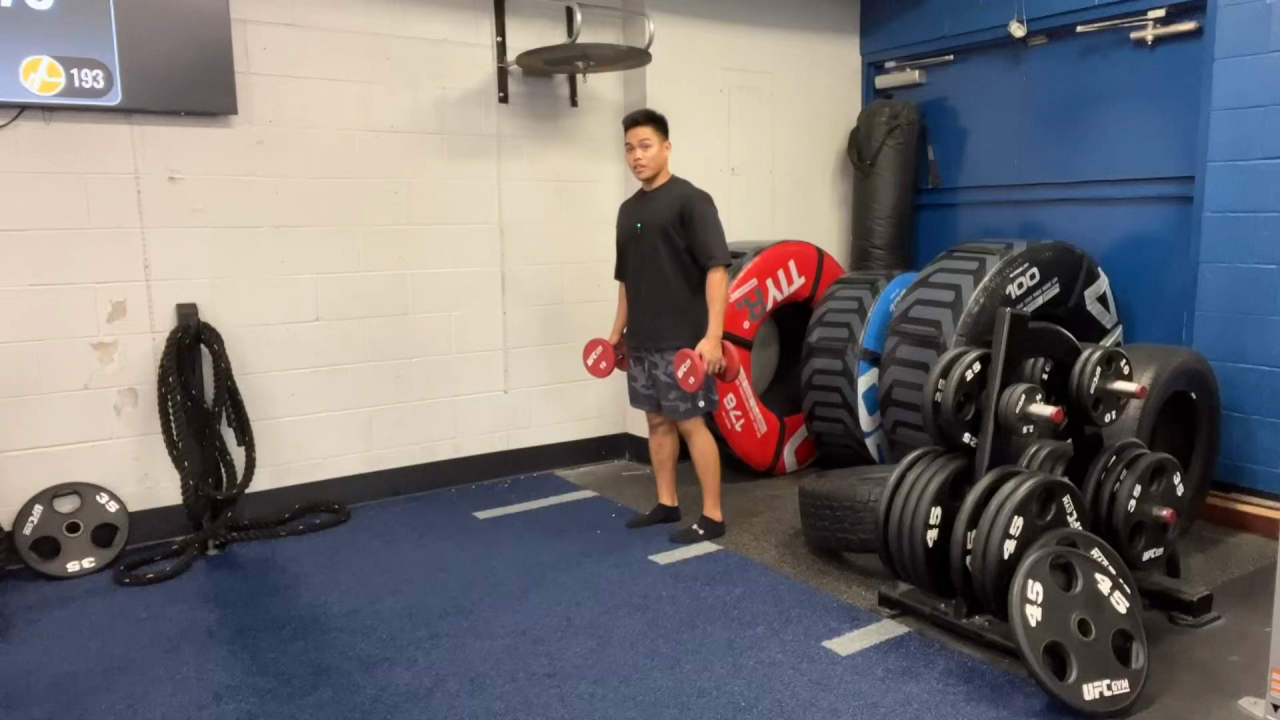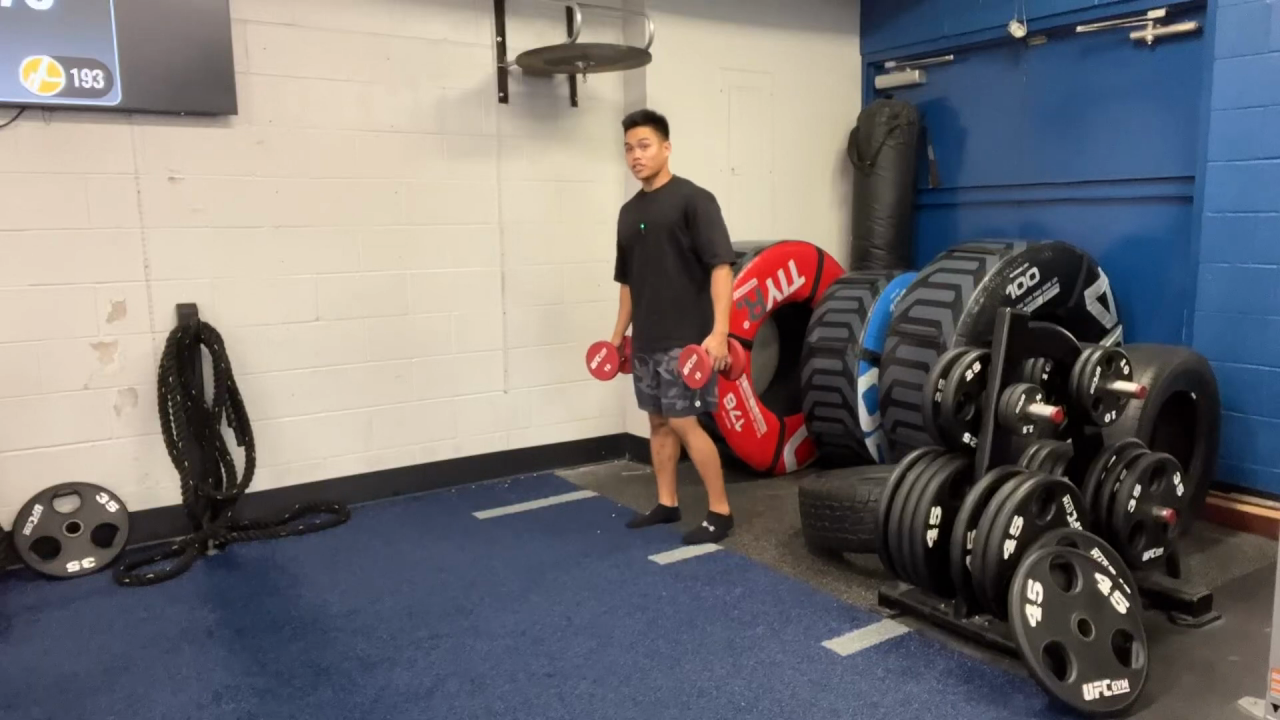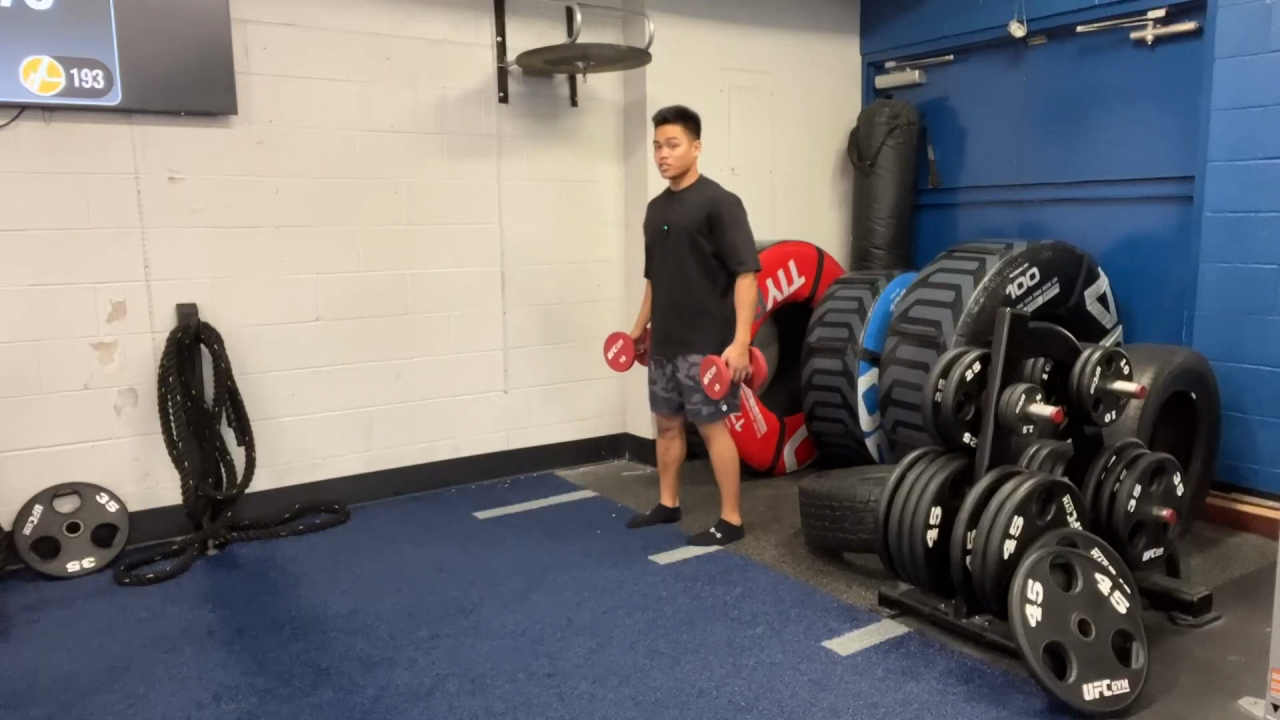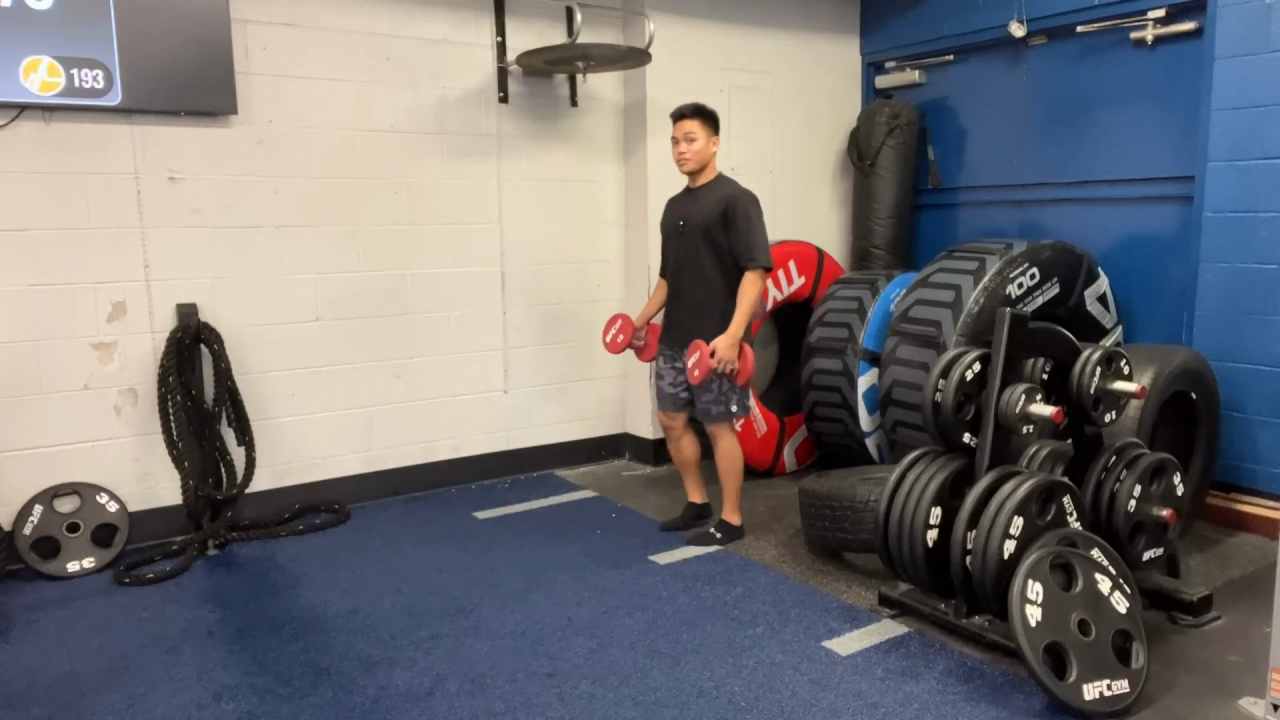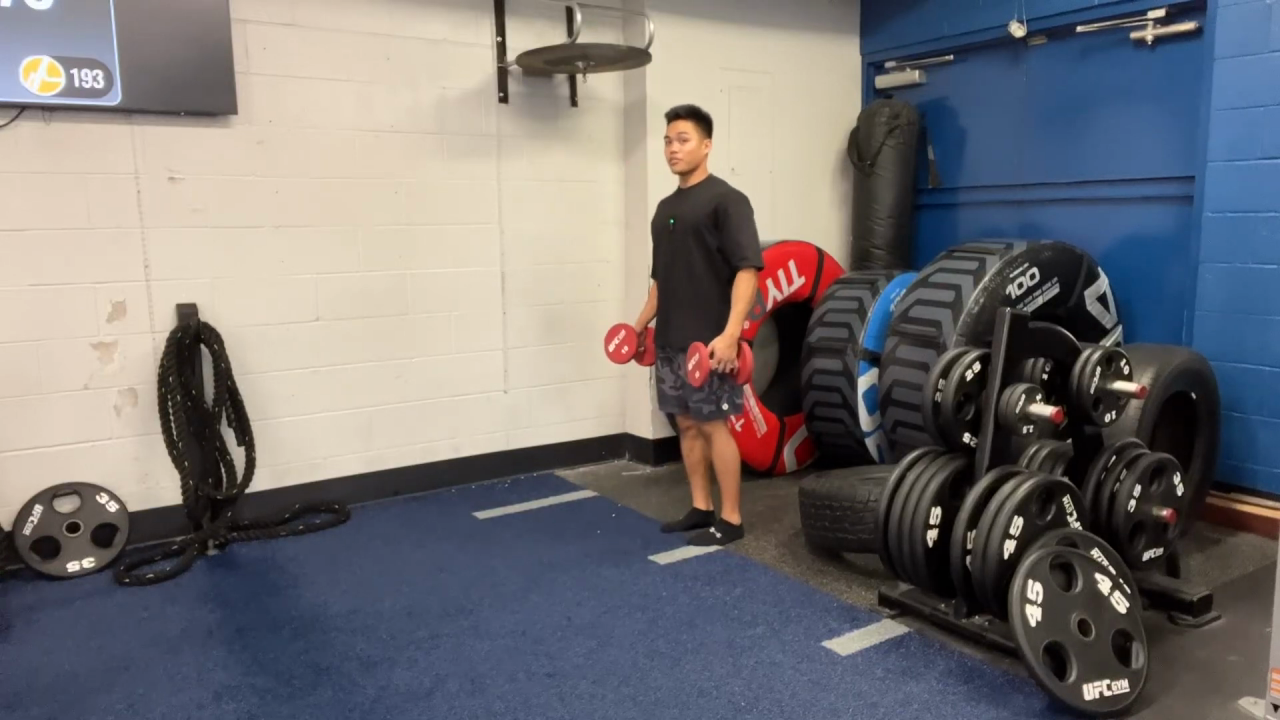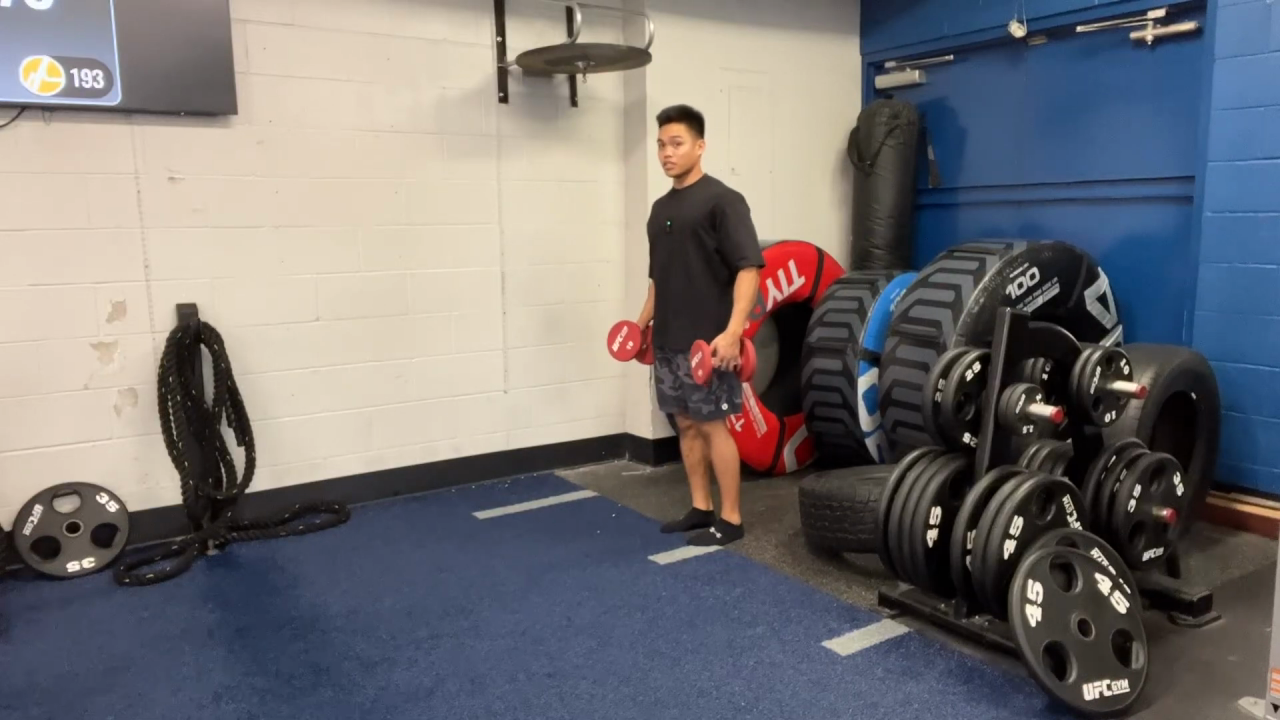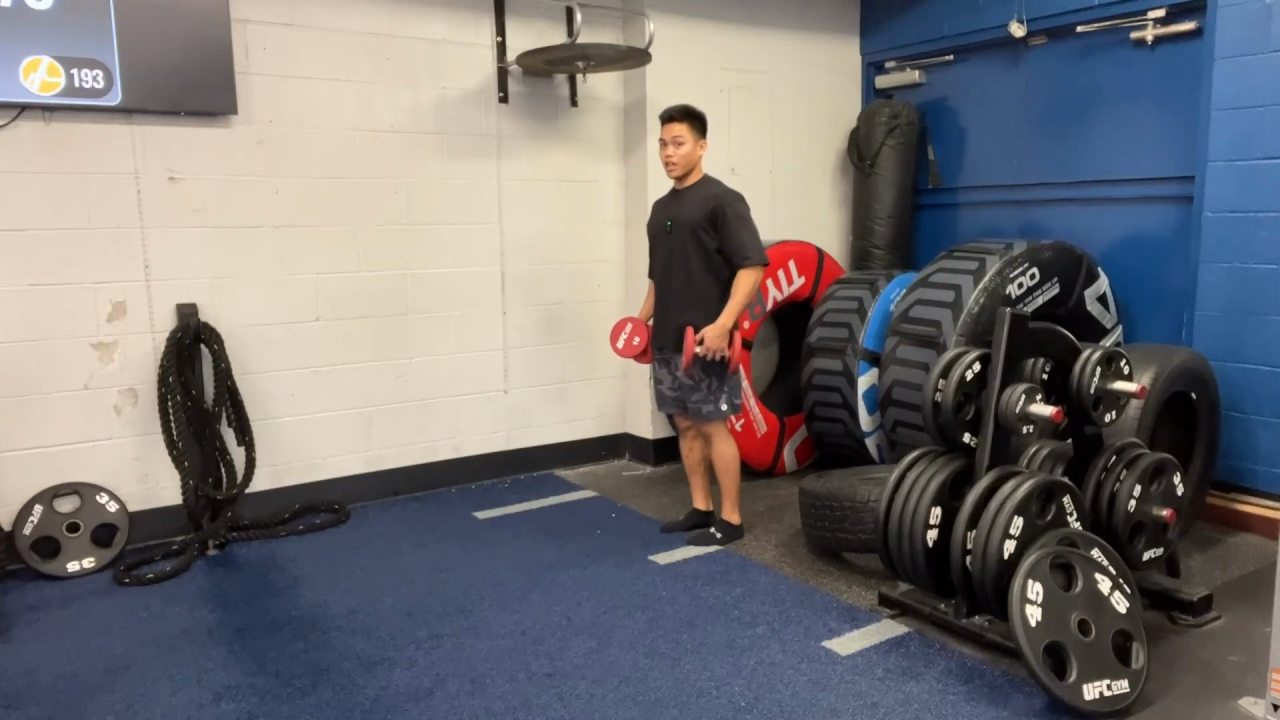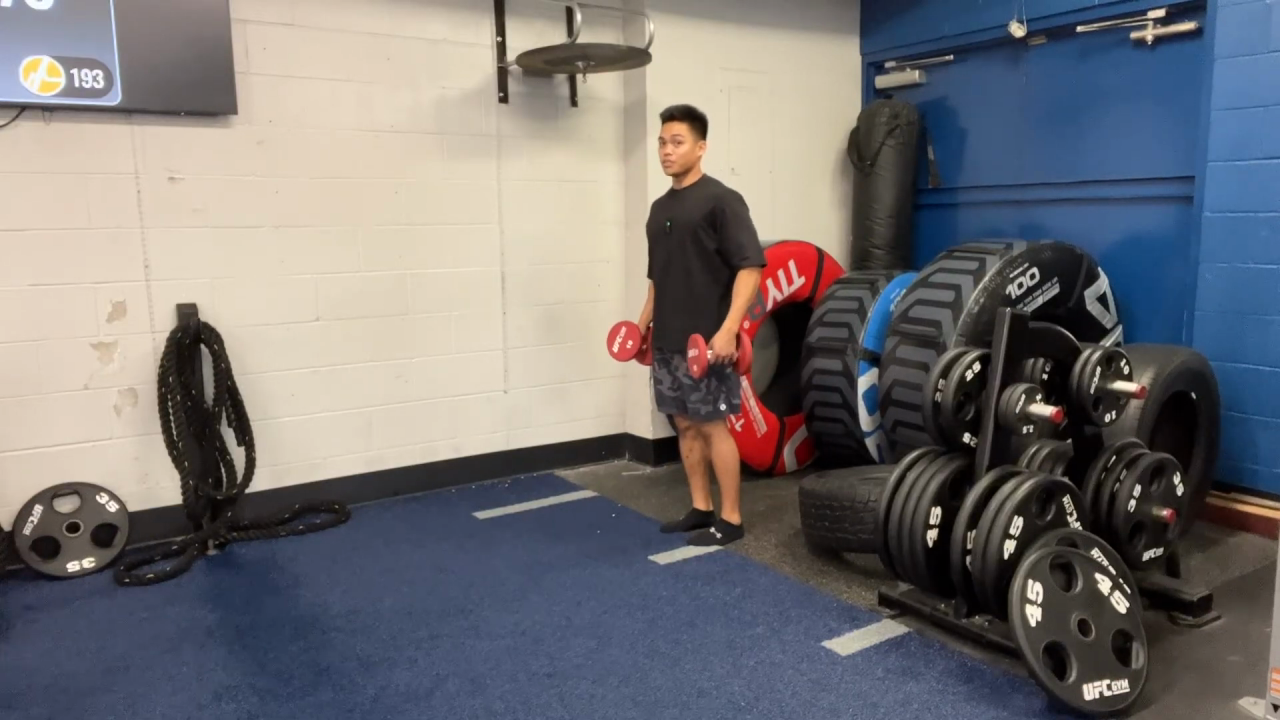
dt=0.4s
person 1, frame 1
left shoulder: (691, 200)
right shoulder: (629, 210)
left elbow: (716, 268)
left wrist: (712, 335)
right wrist: (617, 331)
left hip: (682, 341)
right hip: (642, 341)
left knee: (691, 424)
right knee: (657, 421)
left ankle: (712, 516)
right ankle: (666, 504)
person 1, frame 2
left shoulder: (693, 199)
right shoulder: (629, 211)
left elbow: (721, 265)
left wrist: (720, 331)
right wrist: (619, 333)
left hip: (686, 338)
right hip: (646, 340)
left knee: (683, 422)
right knee: (658, 422)
left ankle: (721, 510)
right ankle: (667, 503)
person 1, frame 3
left shoulder: (718, 203)
right shoulder: (656, 208)
left elbow: (746, 273)
left wrist: (740, 341)
right wrist: (640, 326)
left hip: (706, 345)
right hip: (664, 343)
left knee: (711, 426)
right knee: (666, 423)
left ankle: (731, 520)
right ankle: (668, 503)
person 1, frame 4
left shoulder: (736, 200)
right shoulder: (674, 205)
left elbow: (756, 270)
left wrist: (733, 334)
right wrist: (644, 317)
left hip: (714, 342)
right hip: (675, 340)
left knee: (718, 427)
right knee: (672, 420)
left ankle: (731, 520)
right ankle: (696, 502)
person 1, frame 5
left shoulder: (726, 200)
right shoulder: (665, 207)
left elbow: (748, 269)
left wrist: (731, 333)
right wrist: (641, 323)
left hip: (708, 341)
right hip: (670, 340)
left knee: (713, 425)
right knee: (687, 424)
left ankle: (731, 520)
right ankle: (701, 509)
person 1, frame 6
left shoulder: (722, 200)
right shoulder: (661, 207)
left elbow: (749, 267)
left wrist: (733, 331)
right wrist: (642, 322)
left hip: (707, 341)
right hip: (668, 340)
left knee: (713, 425)
right knee: (686, 423)
left ankle: (730, 519)
right ankle: (700, 509)
person 1, frame 7
left shoulder: (722, 200)
right shoulder: (661, 207)
left elbow: (753, 265)
left wrist: (724, 323)
right wrist: (641, 320)
left hip: (705, 340)
right hip: (667, 340)
left knee: (714, 426)
right knee: (685, 424)
left ankle: (730, 519)
right ankle: (700, 509)
person 1, frame 8
left shoulder: (721, 200)
right shoulder: (660, 207)
left elbow: (750, 267)
left wrist: (728, 330)
right wrist: (643, 323)
left hip: (706, 342)
right hip: (667, 341)
left knee: (713, 426)
right knee: (685, 424)
left ankle: (730, 519)
right ankle: (700, 509)
